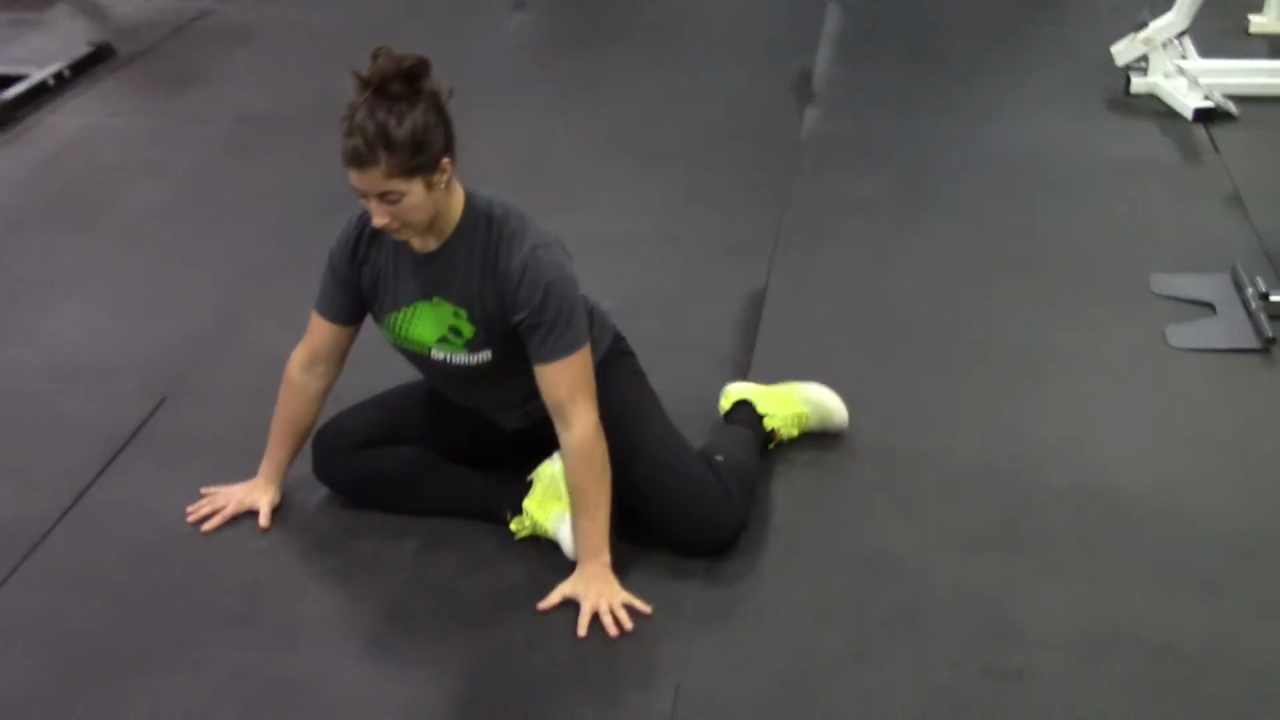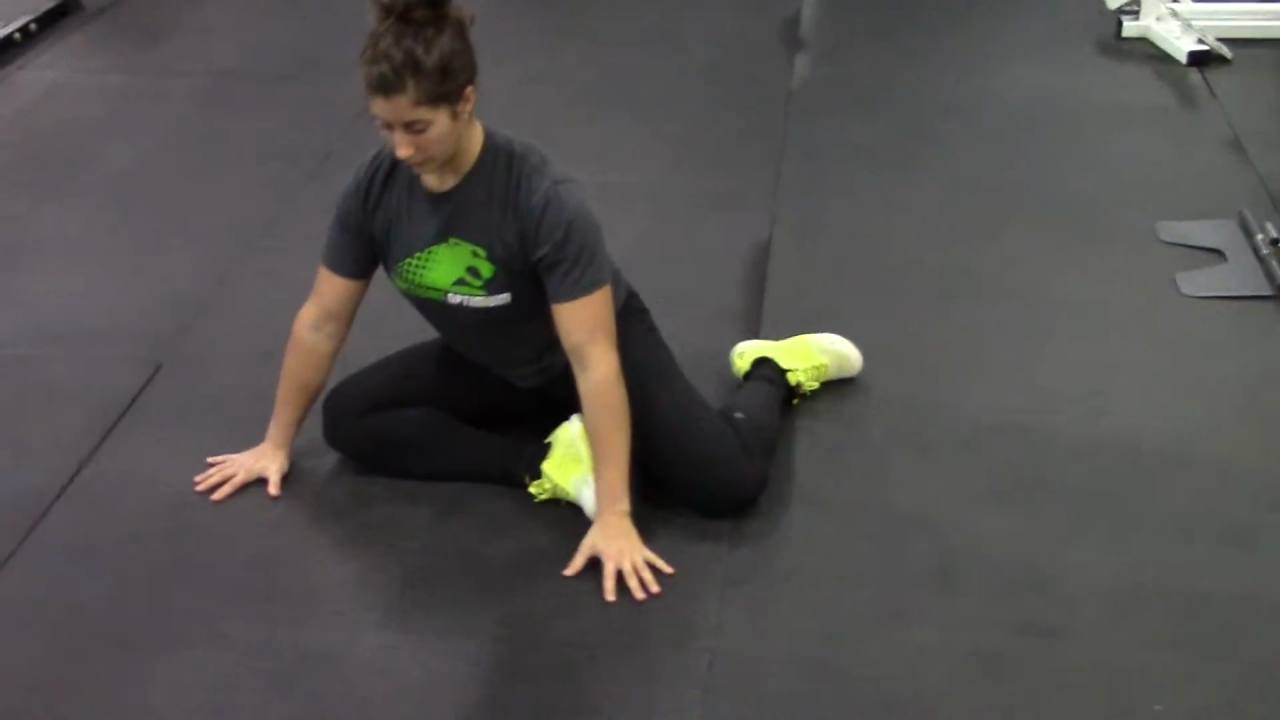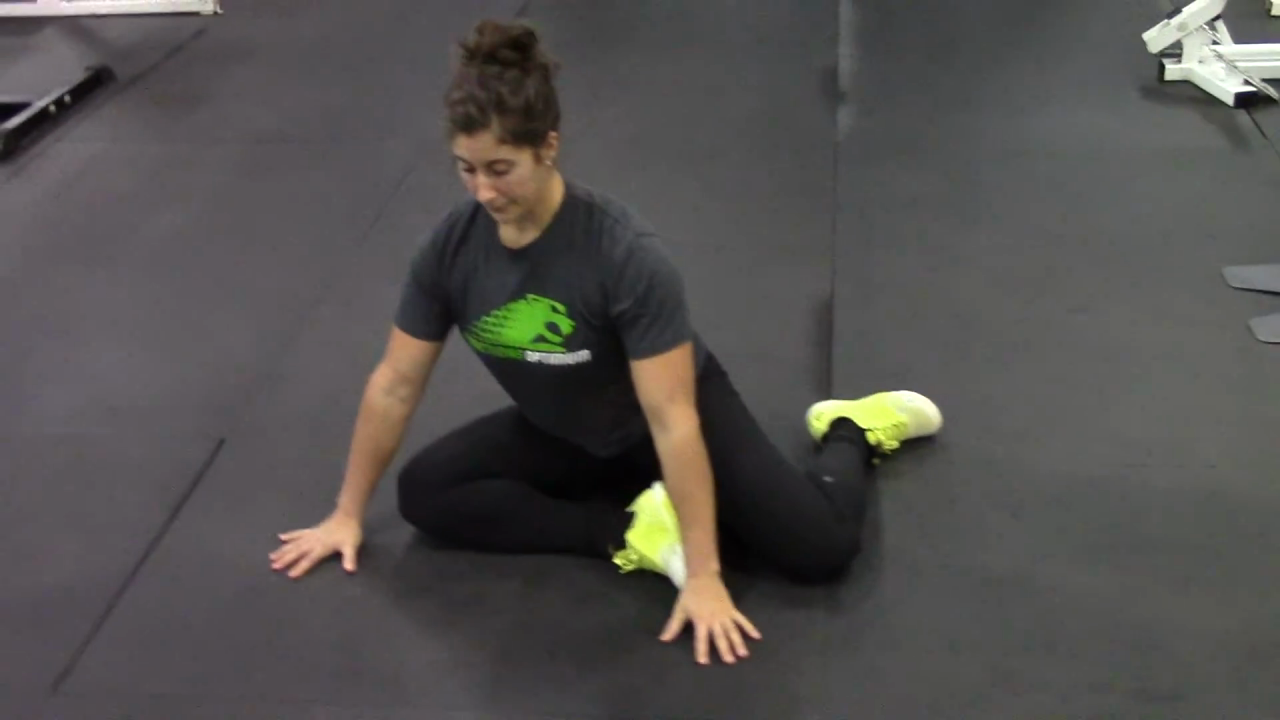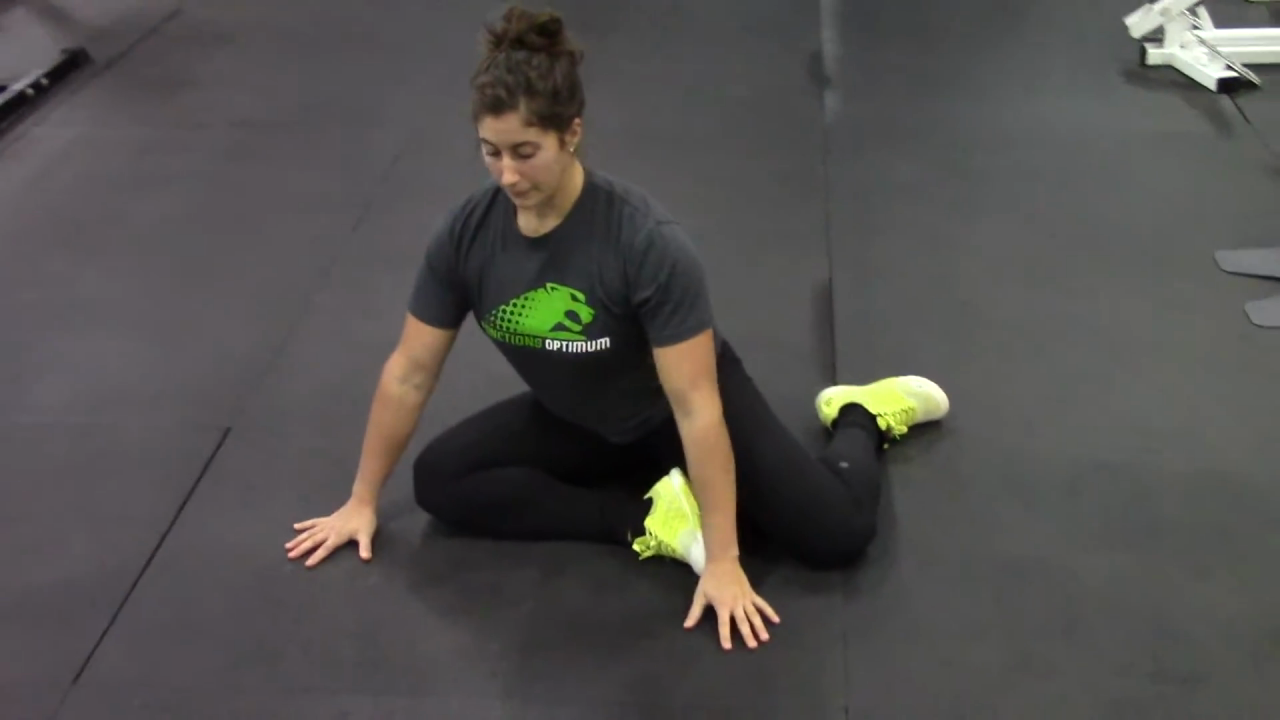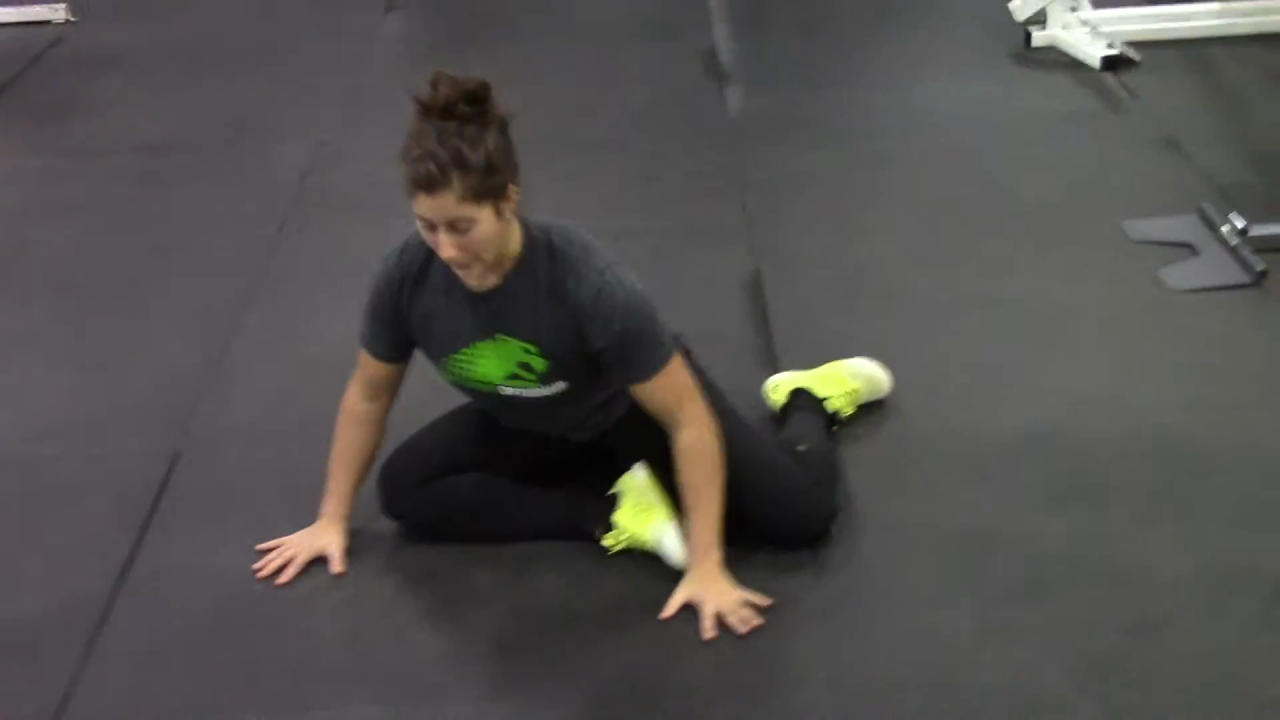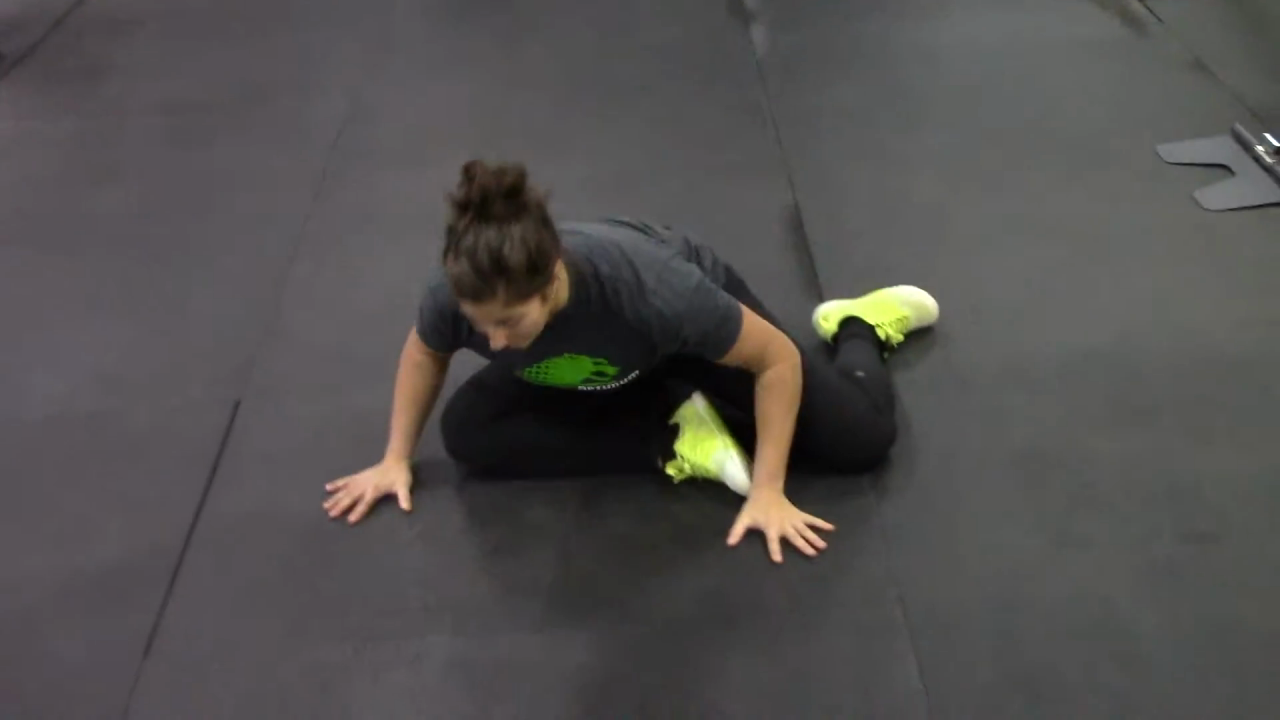
dt=0.4s
person 1, frame 1
left shoulder: (526, 260)
right shoulder: (362, 243)
left elbow: (575, 421)
right elbow: (312, 365)
left wrist: (595, 566)
right wrist: (268, 478)
left hip: (587, 382)
right hip: (476, 408)
left knee: (707, 524)
right knee: (337, 455)
left ankle: (751, 419)
right ankle: (528, 495)
person 1, frame 2
left shoulder: (544, 198)
right shoulder: (375, 187)
left elbow: (594, 363)
right elbow: (322, 322)
left wrist: (614, 517)
right wrist: (276, 443)
left hip: (591, 343)
right hip: (487, 366)
left knee: (727, 483)
right knee: (347, 419)
left ankle: (771, 372)
right ankle: (545, 458)
person 1, frame 3
left shoulder: (625, 253)
right shoulder: (450, 247)
left elbow: (671, 420)
right elbow: (394, 386)
left wrist: (704, 576)
right wrist: (347, 514)
left hip: (673, 409)
right hip: (562, 434)
left knee: (819, 548)
right knee: (423, 493)
left ankle: (850, 432)
right ankle: (630, 528)
person 1, frame 4
left shoulder: (647, 241)
right shoulder: (466, 233)
left elbow: (695, 406)
right elbow: (409, 373)
left wrist: (724, 562)
right wrist: (361, 502)
left hip: (673, 408)
right hip: (573, 419)
left knee: (837, 535)
right knee: (439, 480)
left ankle: (862, 416)
right ankle: (650, 517)
person 1, frame 5
left shoulder: (591, 285)
right shoulder: (406, 277)
left elbow: (688, 421)
right elbow: (368, 397)
left wrist: (705, 566)
right wrist: (332, 519)
left hip: (634, 408)
right hip: (525, 427)
left knee: (800, 516)
right knee: (404, 491)
left ankle: (809, 400)
right ankle: (615, 512)
person 1, frame 6
left shoulder: (656, 290)
right shoulder: (454, 296)
left elbow: (779, 361)
right elbow: (423, 354)
left wrist: (767, 493)
right wrist: (396, 458)
left hip: (687, 343)
left knee: (861, 438)
right knee: (467, 434)
left ankle: (859, 325)
right ankle: (677, 441)
